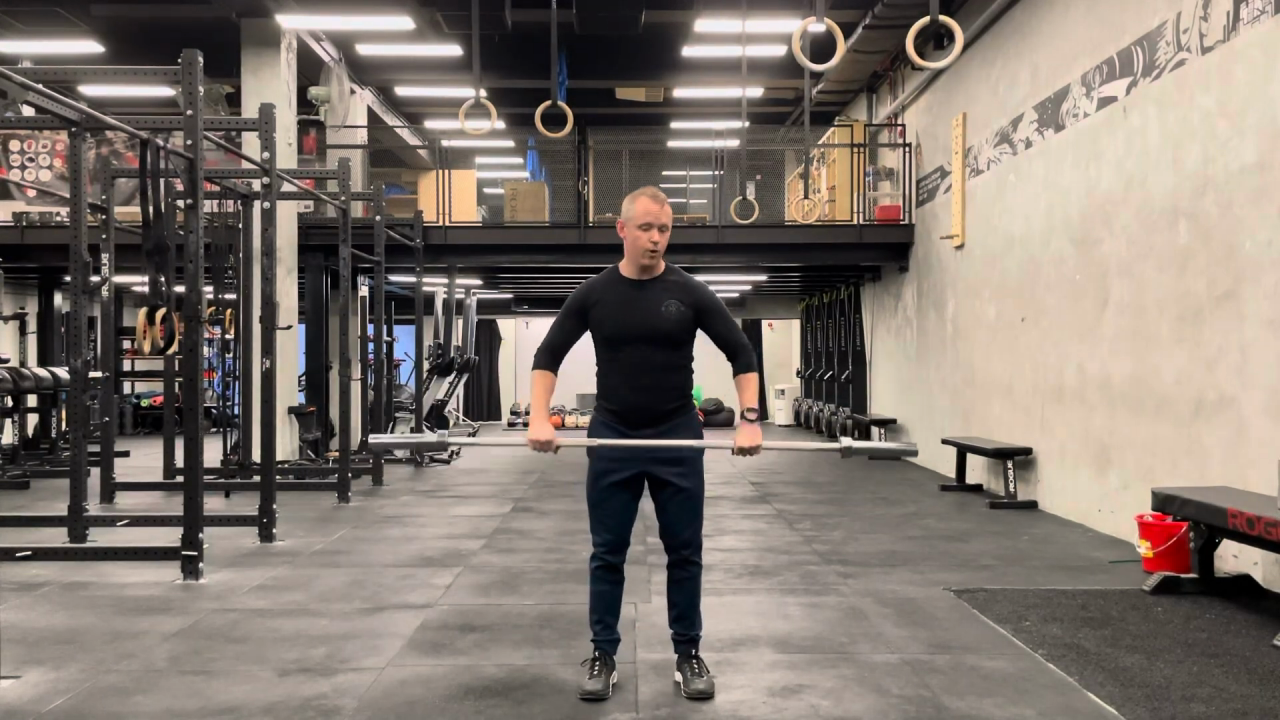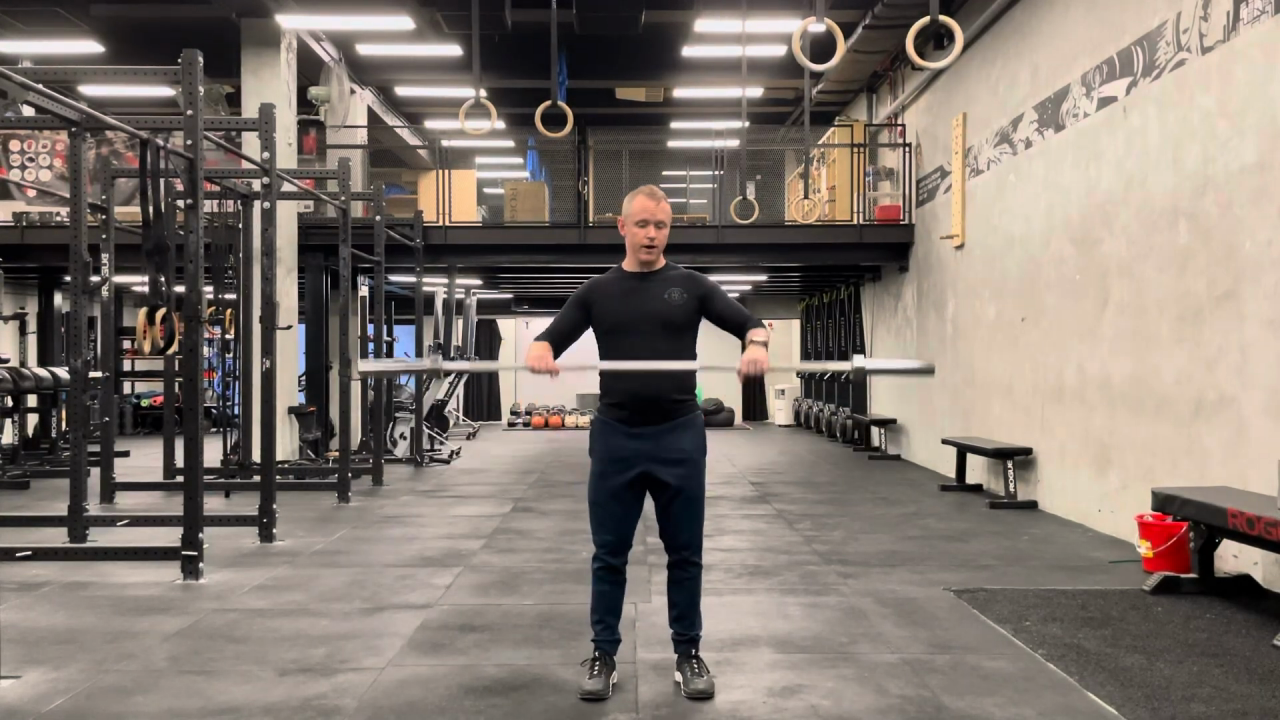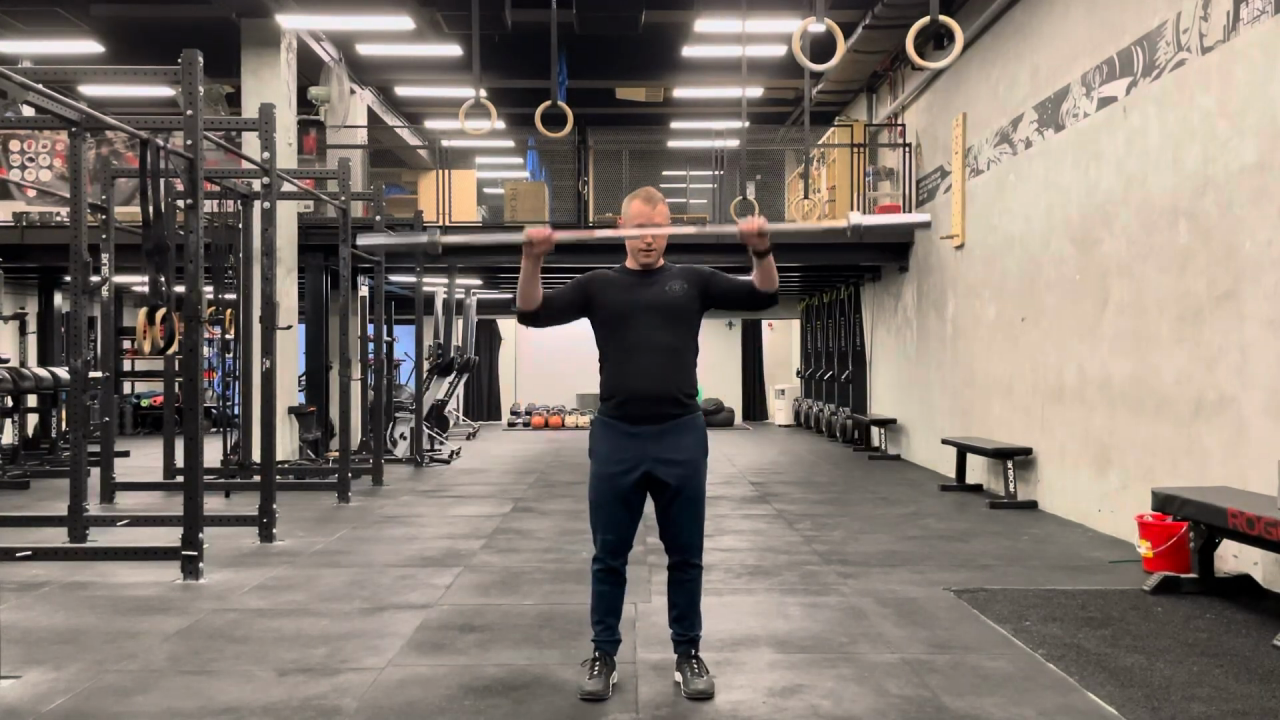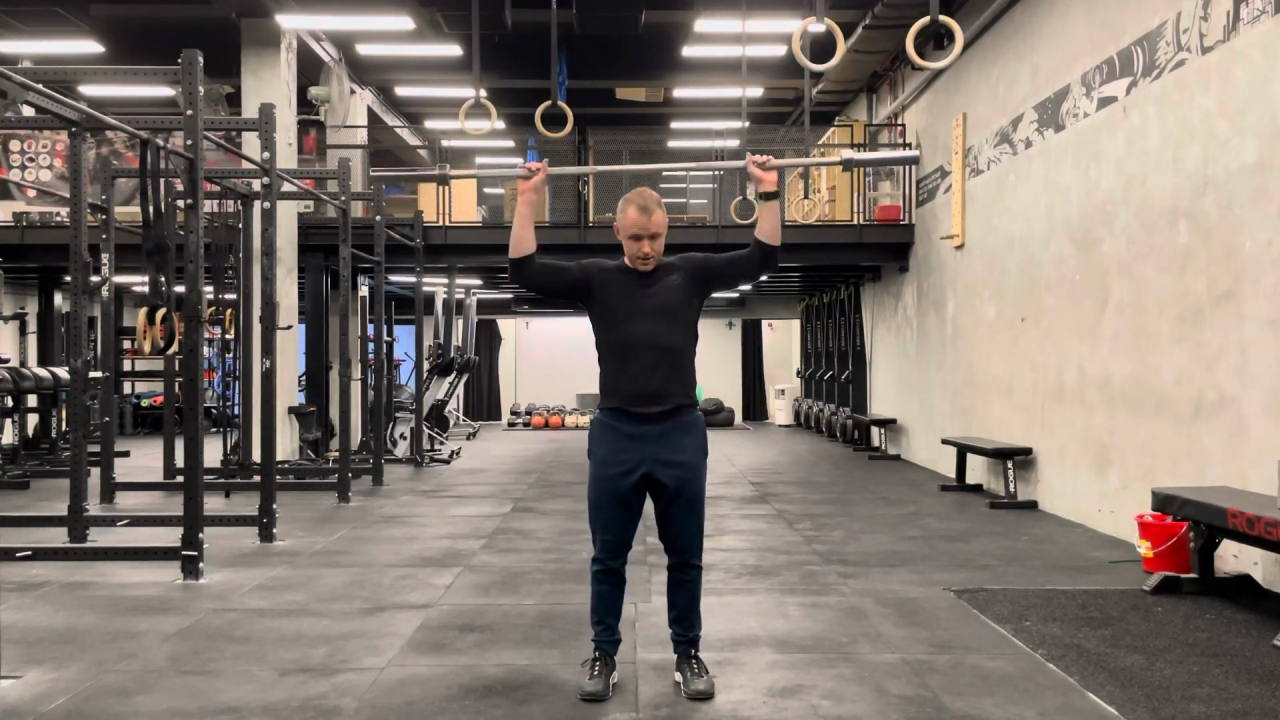
dt=0.2s
person 1, frame 1
left shoulder: (689, 292)
right shoulder: (593, 294)
left elbow: (740, 352)
right elbow: (548, 355)
left wrist: (749, 418)
right wrist: (540, 417)
left hip: (678, 436)
right hip: (612, 437)
left knee: (684, 551)
right knee: (607, 553)
left ankle: (688, 654)
right ankle: (603, 655)
person 1, frame 2
left shoulder: (691, 285)
right shoulder: (598, 291)
left elbow: (747, 323)
right elbow: (552, 339)
left wrist: (757, 343)
right wrist: (539, 351)
left hip: (680, 435)
right hip: (615, 437)
left knee: (685, 553)
right knee: (609, 554)
left ankle: (688, 654)
right ankle: (603, 655)
person 1, frame 3
left shoulder: (692, 281)
right shoulder: (598, 285)
left elbow: (763, 297)
right elbow: (532, 314)
left wrist: (761, 250)
right wrist: (531, 261)
left hip: (681, 434)
right hip: (616, 436)
left knee: (685, 555)
right knee: (609, 555)
left ankle: (688, 654)
right ankle: (603, 656)
person 1, frame 4
left shoulder: (690, 273)
right shoulder: (596, 278)
left elbow: (762, 258)
right elbow: (524, 271)
left wrist: (768, 194)
right wrist: (527, 198)
left hip: (681, 435)
right hip: (615, 436)
left knee: (685, 555)
right knee: (609, 557)
left ankle: (687, 655)
right ankle: (604, 656)
